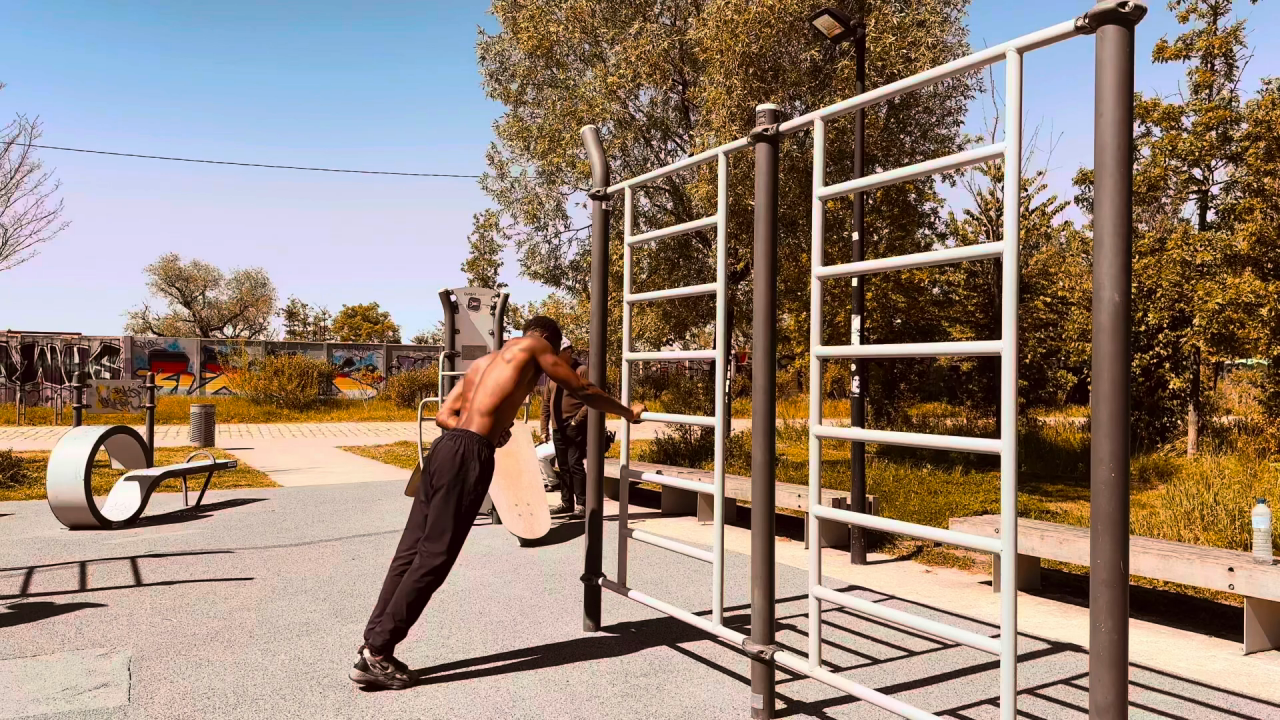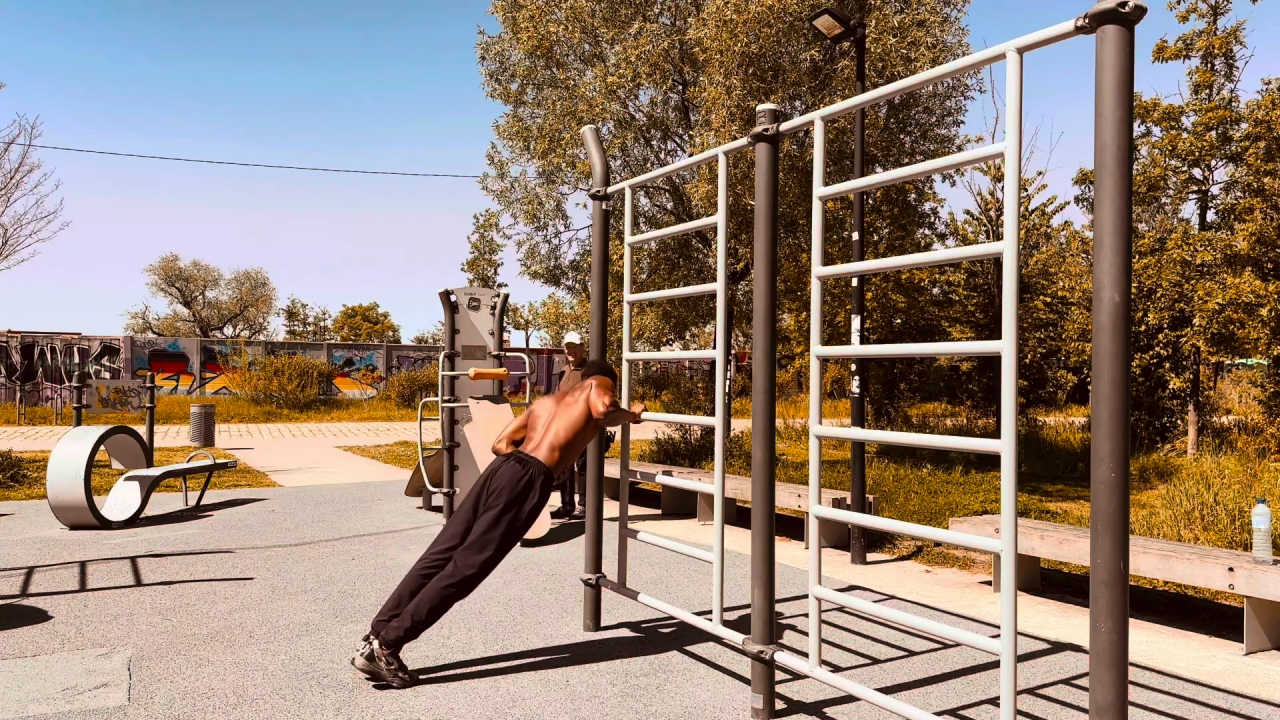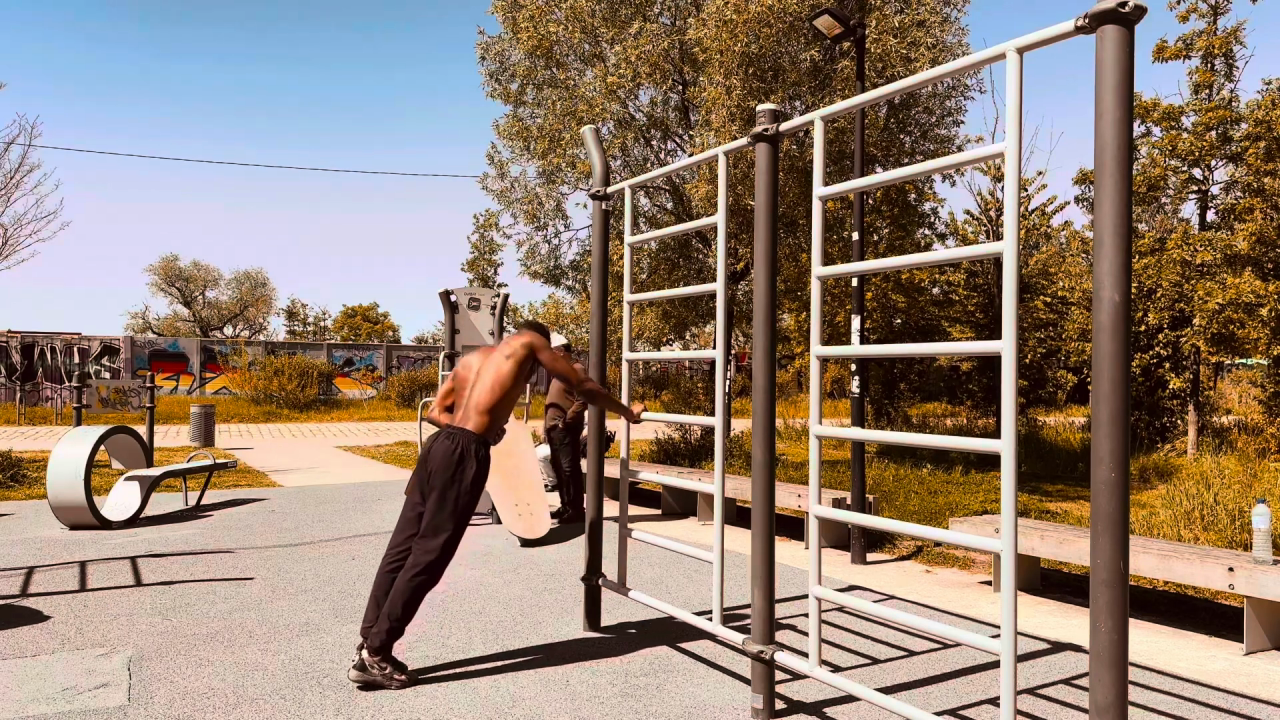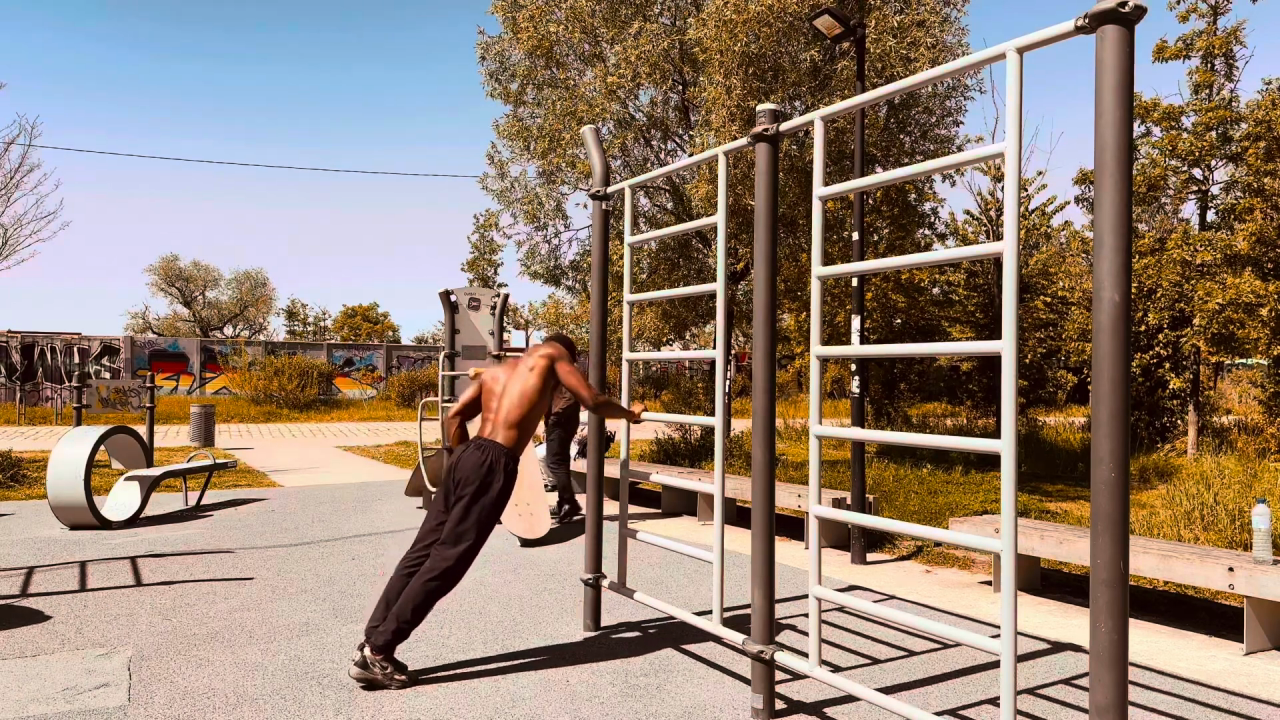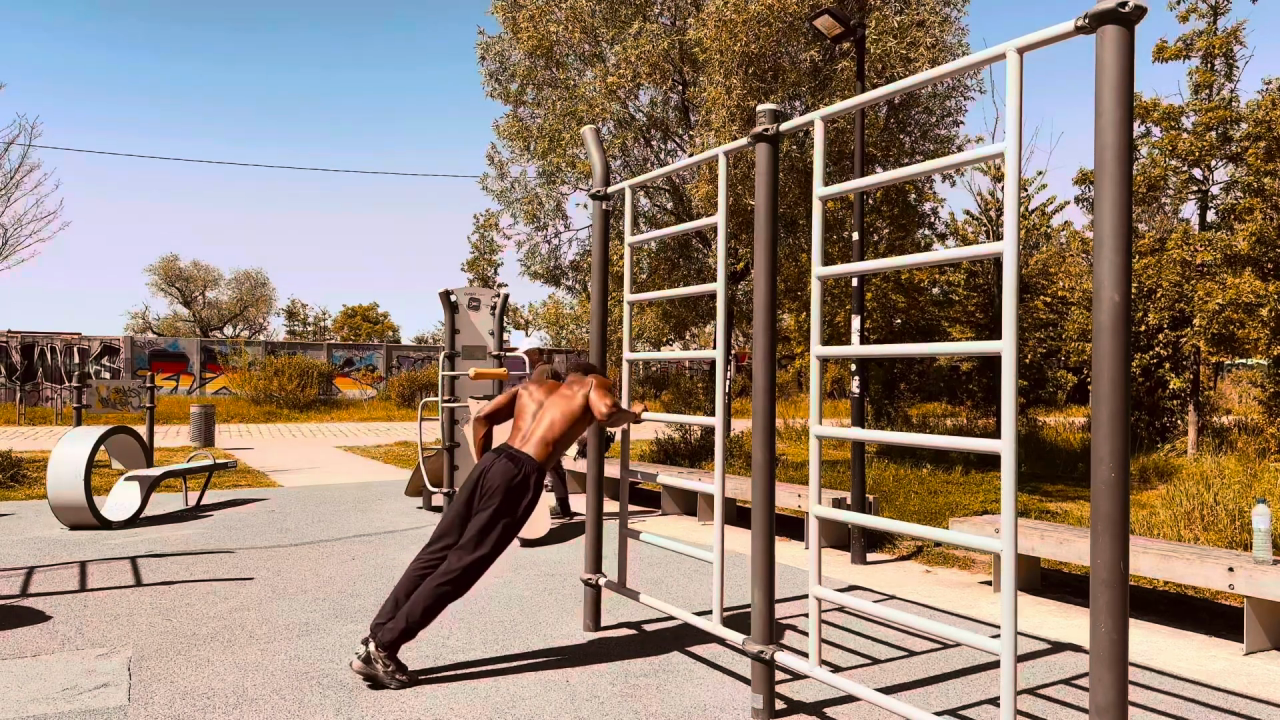
dt=1s
person 1, frame 1
left shoulder: (481, 362)
right shoulder: (532, 346)
right elbow: (583, 392)
right wrist: (627, 412)
left hip: (445, 448)
right hip: (468, 456)
left knee: (411, 554)
right knee: (433, 559)
left ankle: (372, 647)
right ankle: (376, 654)
person 1, frame 2
left shoulder: (545, 401)
right shoulder: (600, 383)
right elbow: (605, 411)
right wrist: (630, 414)
left hip: (502, 468)
right hip: (528, 481)
left knee: (439, 556)
right knee: (465, 568)
left ankle: (375, 639)
right ankle: (385, 648)
person 1, frame 3
left shoulder: (472, 357)
right shoulder: (529, 340)
right elbow: (582, 386)
right wrist: (625, 411)
left hip: (438, 445)
right hip: (464, 454)
left knee: (402, 550)
right knee: (427, 557)
left ankle: (369, 646)
right ankle: (374, 655)
person 1, frame 4
left shoulder: (495, 369)
right shoulder: (552, 352)
left elbow: (454, 418)
right elbow: (593, 402)
right wrist: (630, 413)
left hip: (467, 457)
right hip: (495, 463)
left knee: (422, 554)
right knee: (446, 562)
left ankle: (372, 646)
right ankle: (376, 653)
person 1, frame 5
left shoulder: (531, 386)
right shoulder: (594, 382)
left elbow: (482, 419)
right elbow: (606, 413)
right wrist: (631, 414)
left hip: (493, 463)
right hip: (521, 476)
left knee: (435, 555)
right knee: (460, 566)
left ankle: (375, 642)
right ankle: (381, 649)
